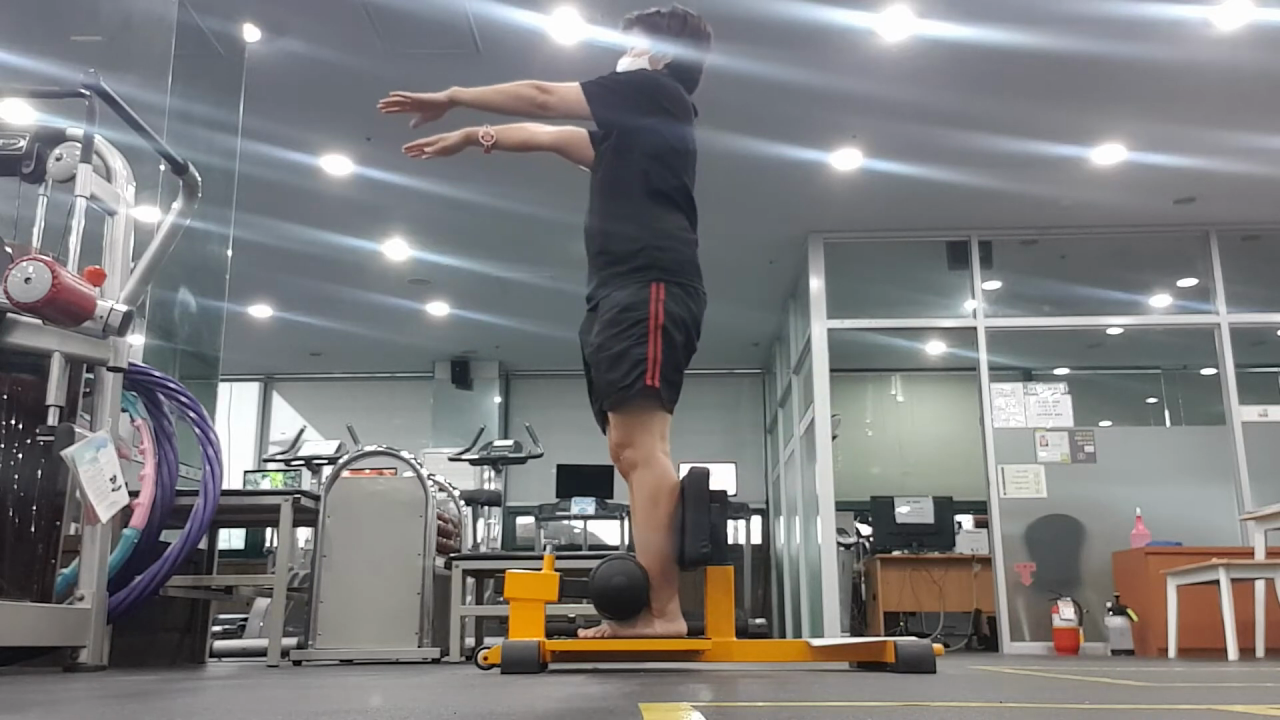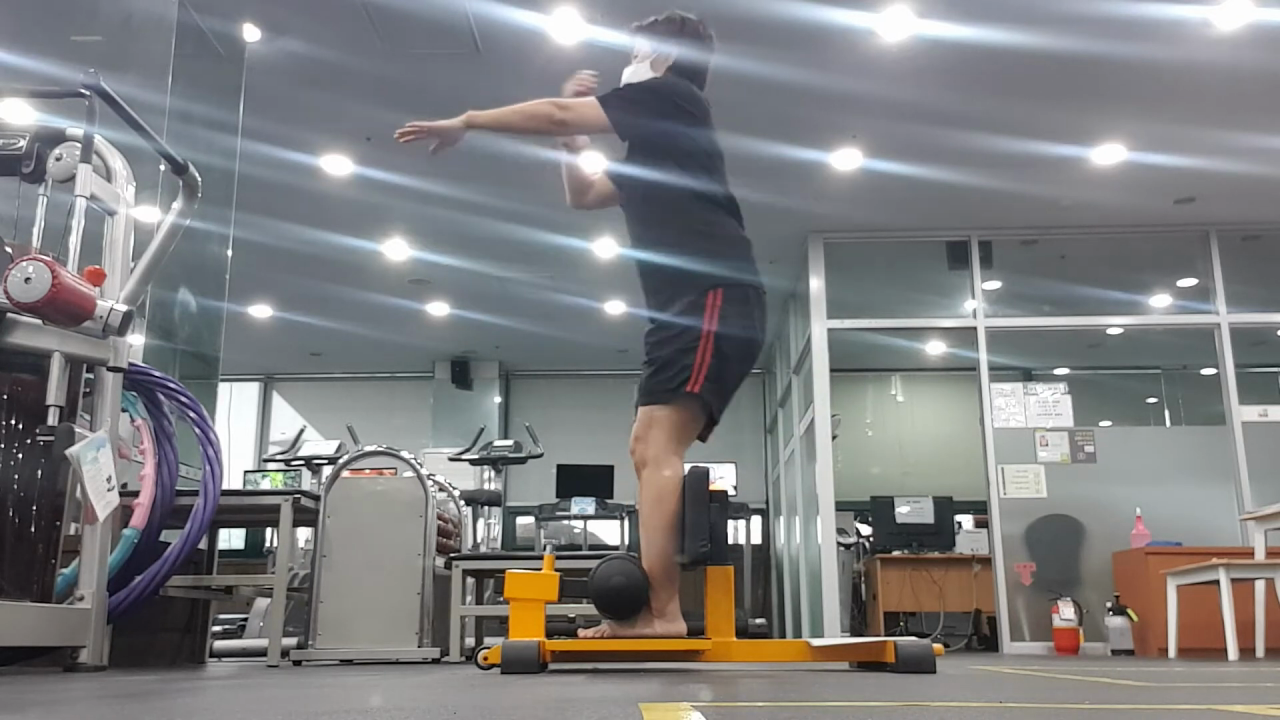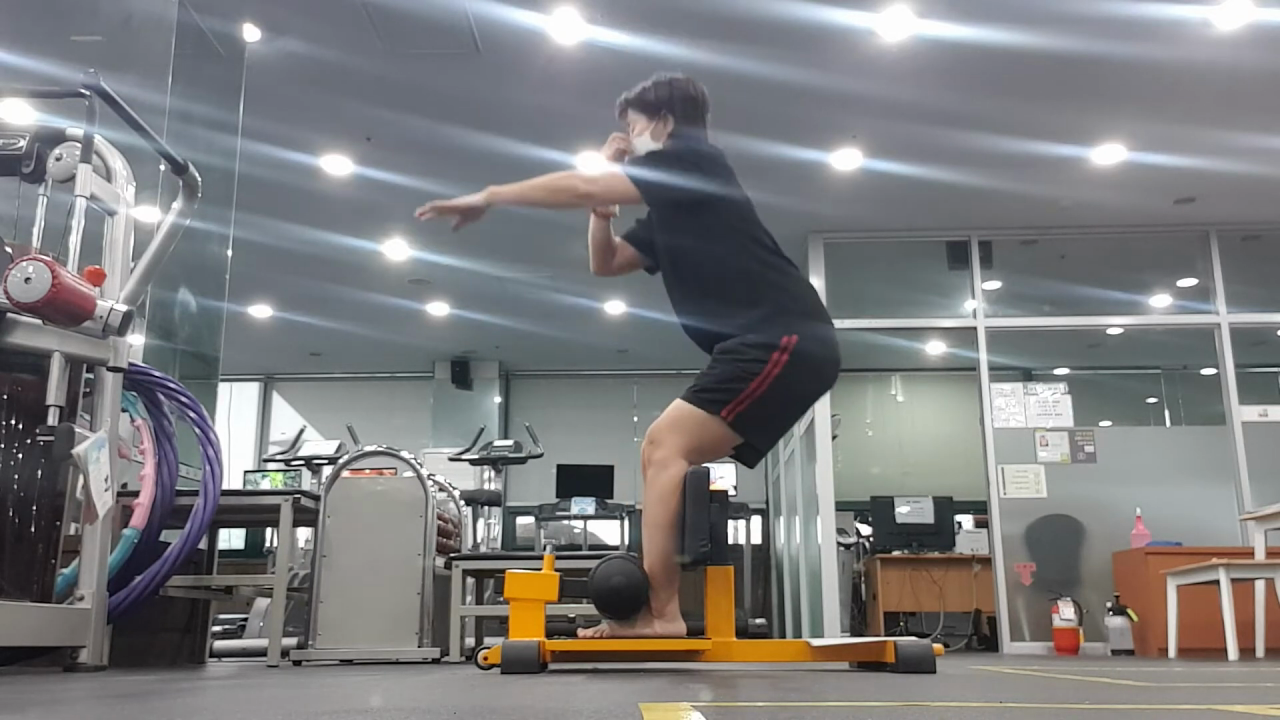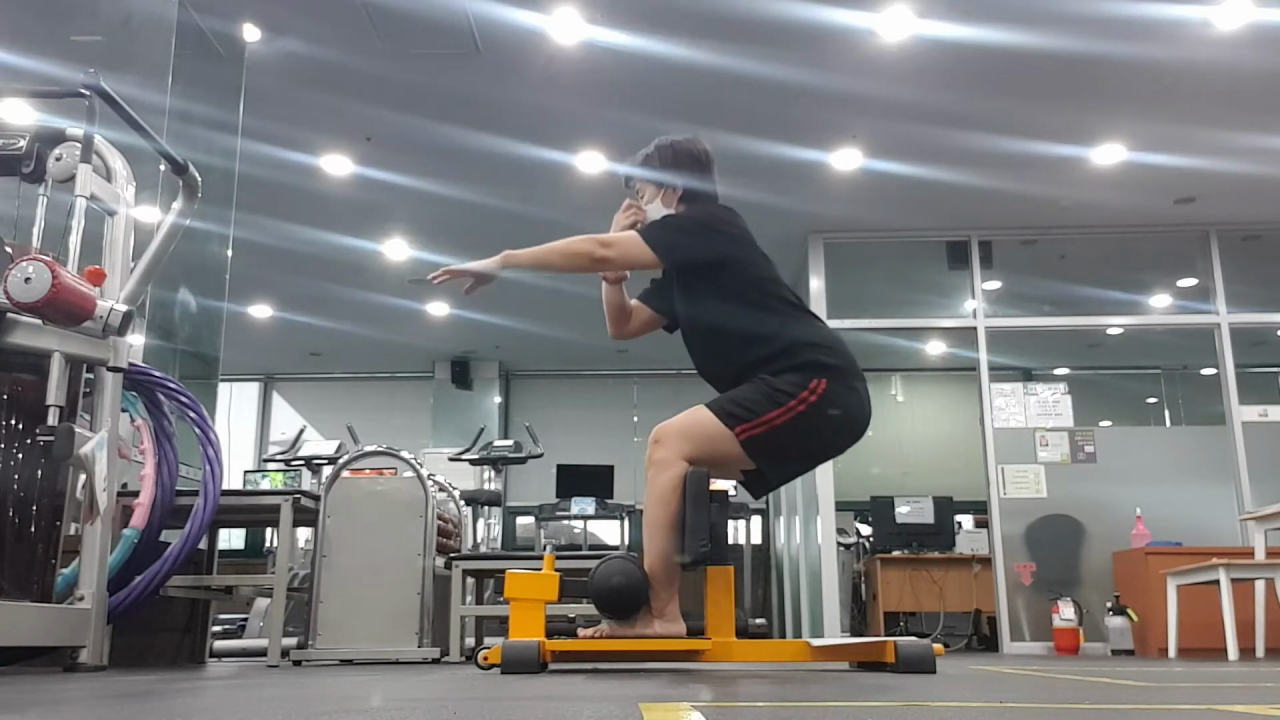
dt=0.5s
person 1, frame 1
left shoulder: (656, 95)
right shoulder: (633, 130)
left elbow: (542, 98)
right elbow: (550, 136)
left wrist: (449, 98)
right wrist: (472, 136)
left hip: (647, 290)
right hip: (622, 297)
left knee: (640, 445)
right knee: (630, 450)
left ankle: (660, 612)
right ankle: (651, 609)
person 1, frame 2
left shoulder: (672, 99)
right shoulder: (650, 149)
left elbow: (557, 114)
right elbow: (582, 197)
left wrist: (464, 121)
right wrist: (574, 135)
left hip: (711, 299)
right hip: (692, 307)
left knee: (655, 446)
right knee: (651, 450)
left ankle: (659, 612)
right ankle: (656, 610)
person 1, frame 3
left shoulder: (694, 162)
right shoulder: (671, 211)
left elbow: (581, 187)
right elbow: (605, 262)
left wrist: (487, 197)
right wrist: (605, 199)
left hip: (784, 339)
right hip: (777, 347)
left knee: (665, 444)
right knee: (664, 455)
left ankle: (659, 614)
right ankle: (660, 609)
person 1, frame 4
left shoulder: (710, 226)
right shoulder: (686, 272)
left elbow: (597, 252)
right elbow: (622, 324)
left wrist: (500, 261)
right wrist: (614, 267)
left hip: (819, 389)
right hip: (821, 400)
left knee: (669, 443)
right knee: (681, 468)
left ankle: (659, 615)
